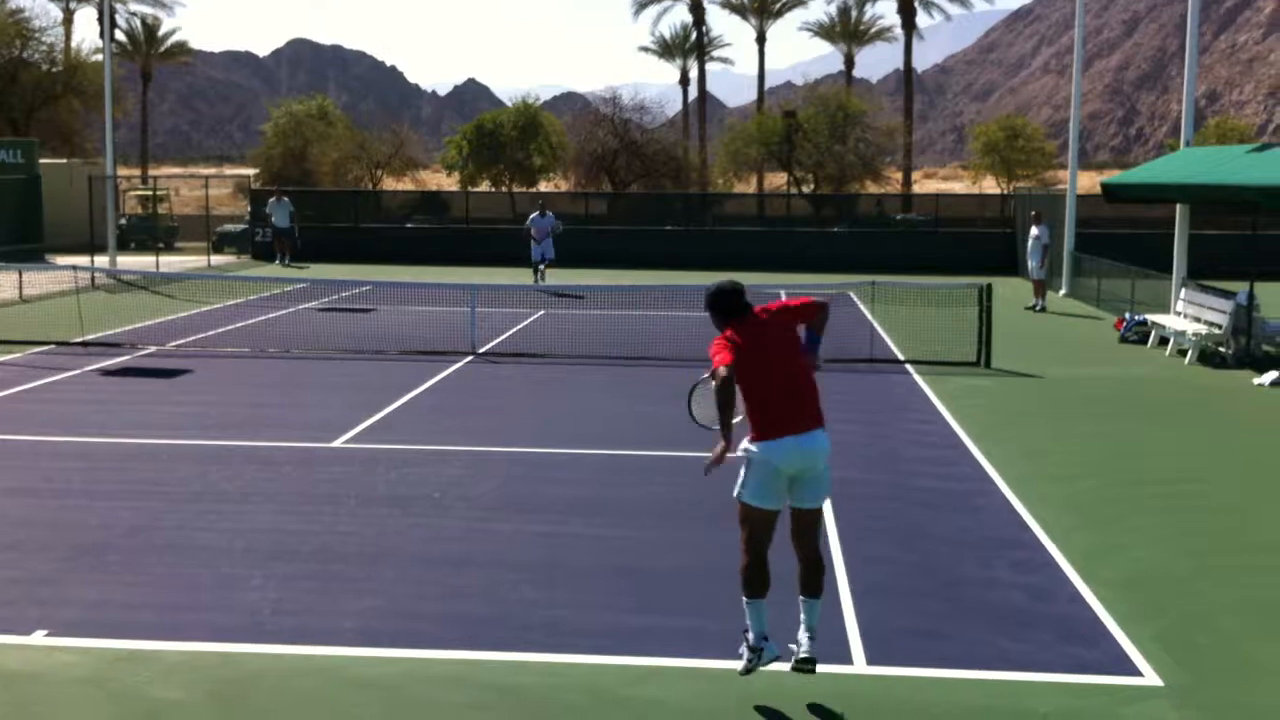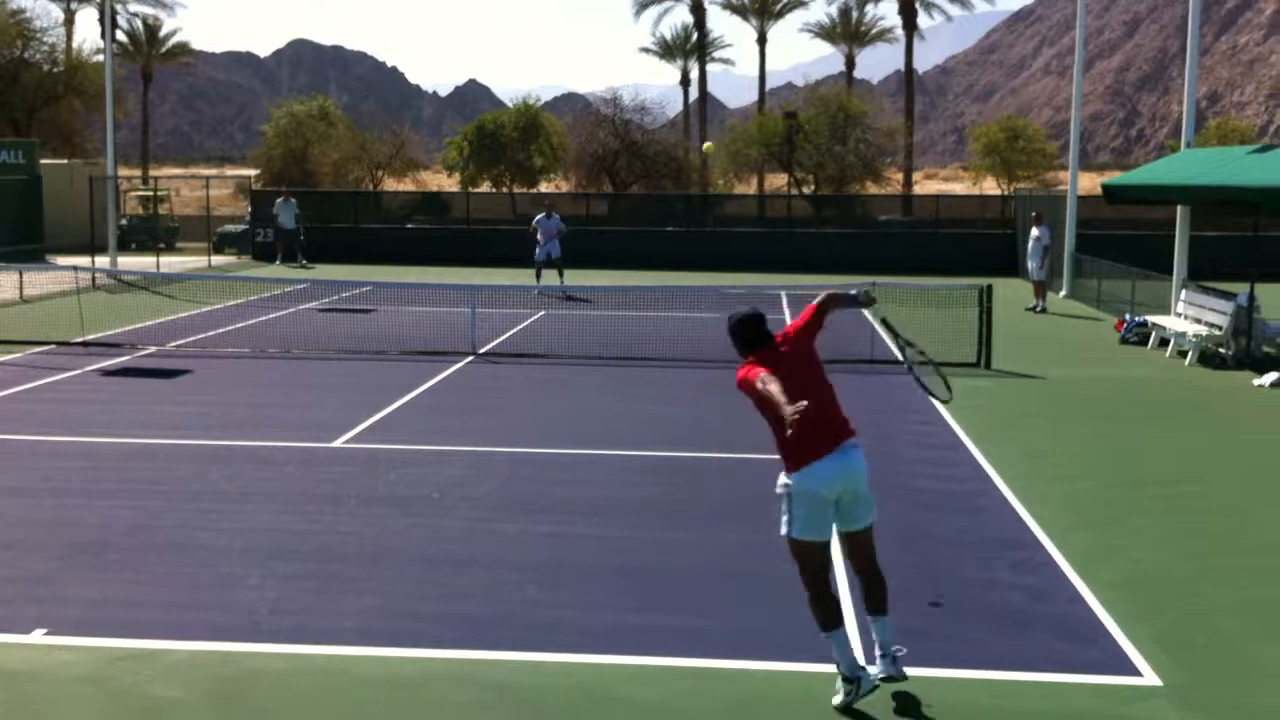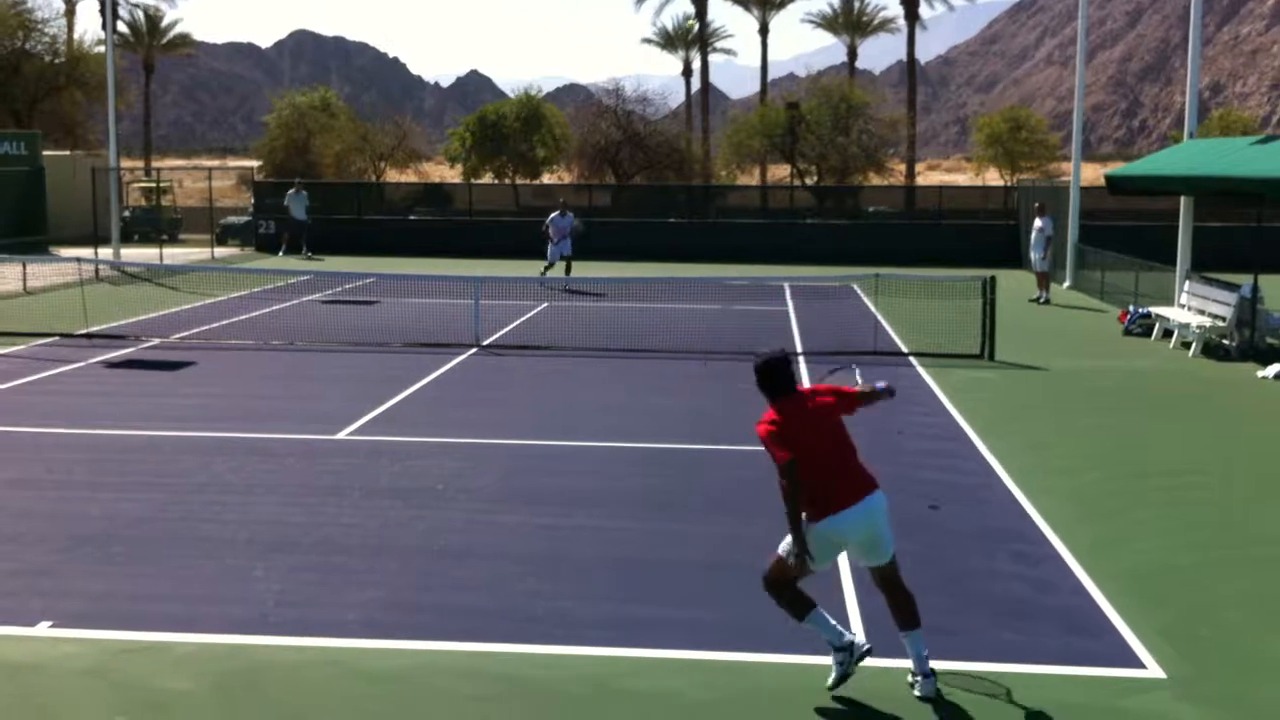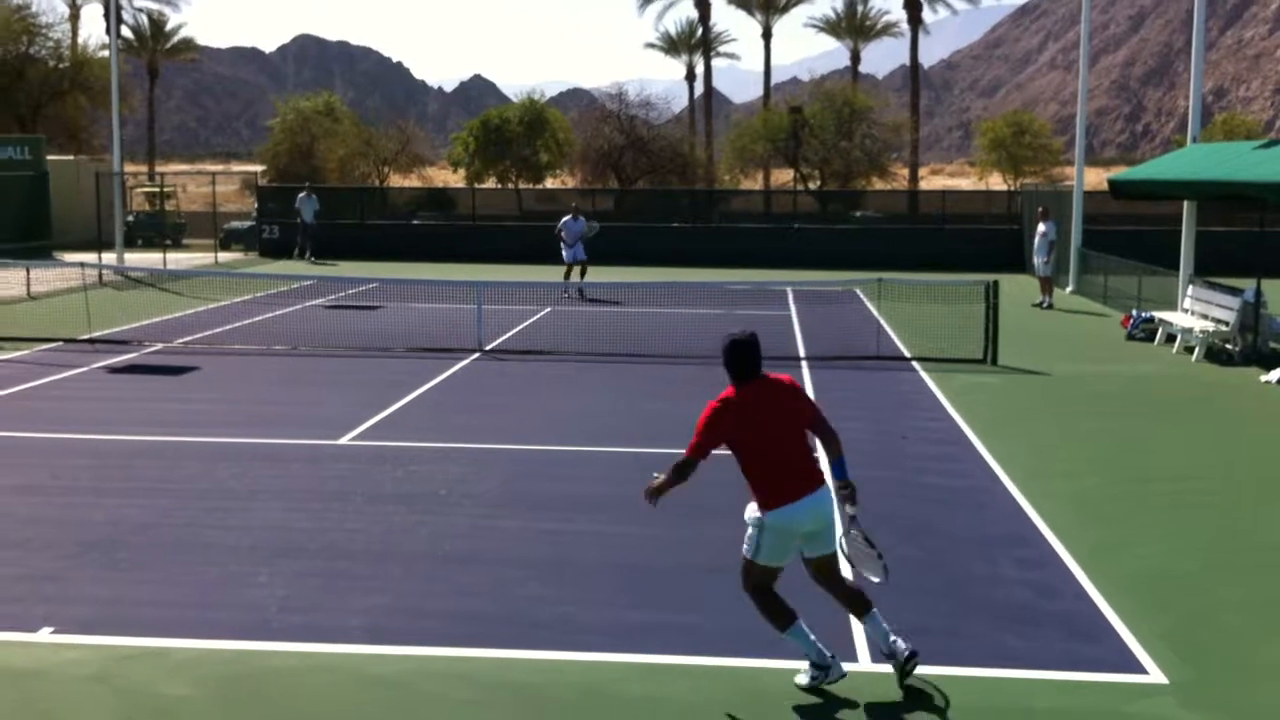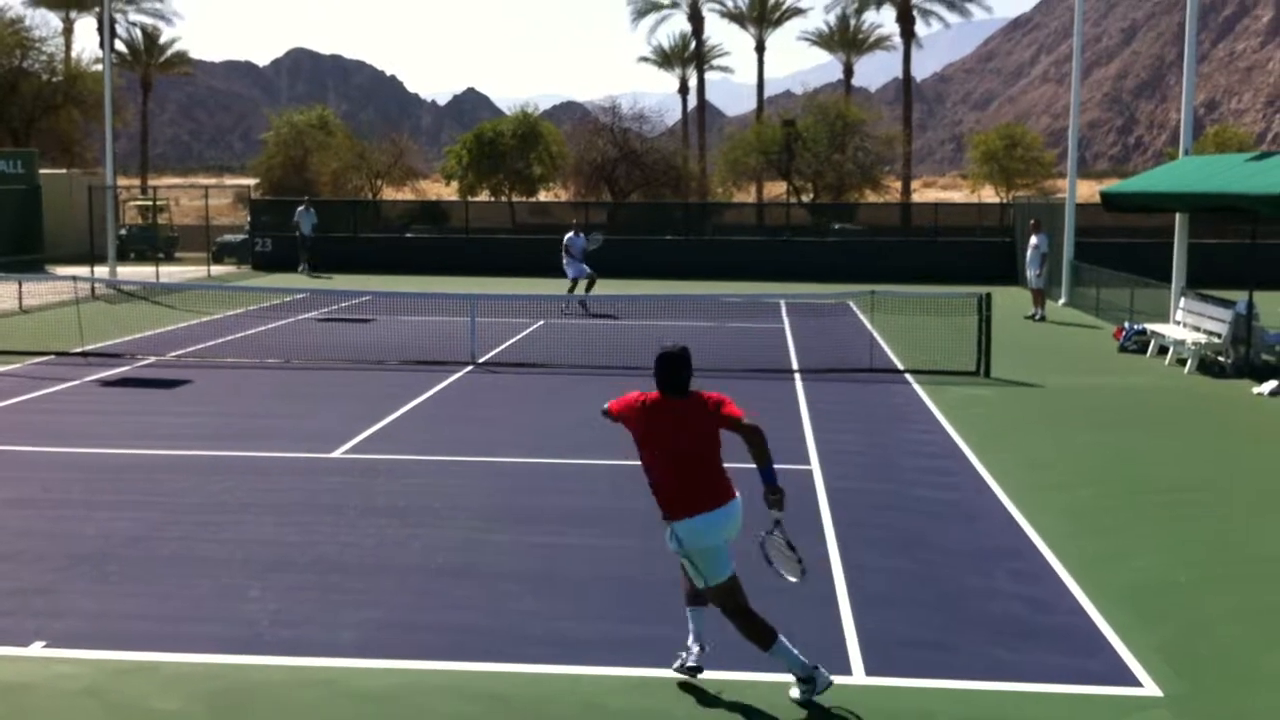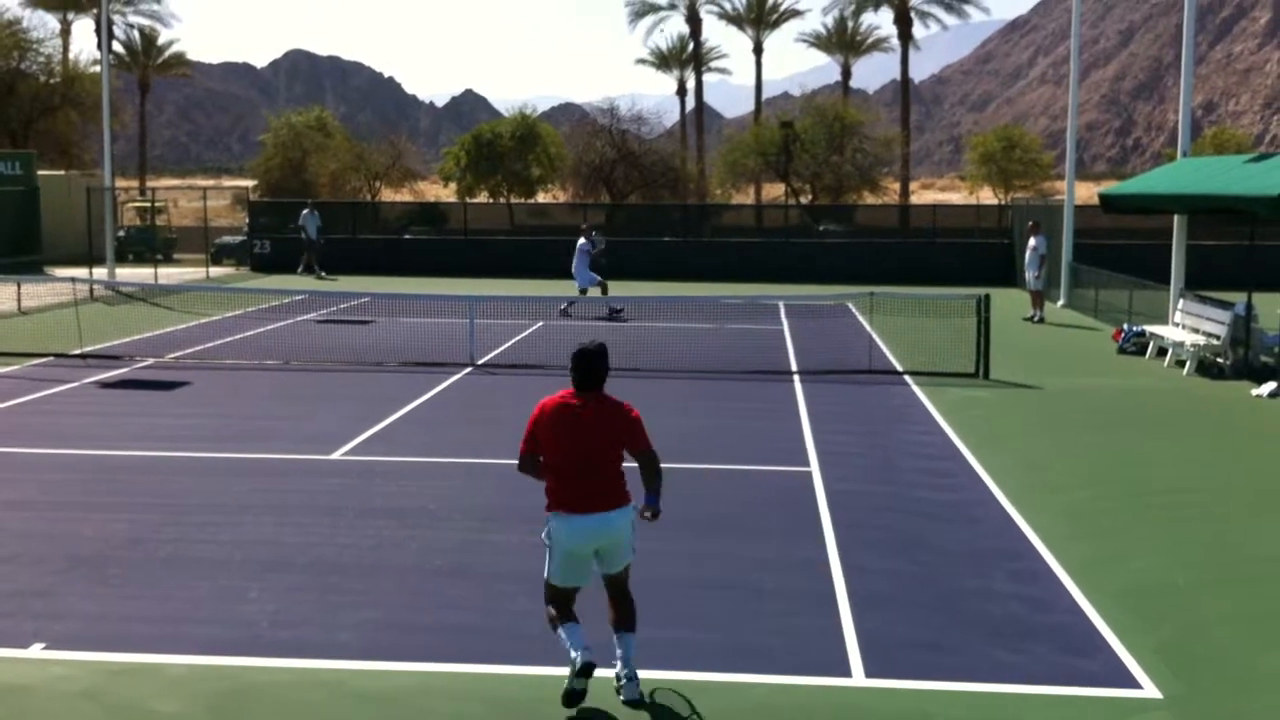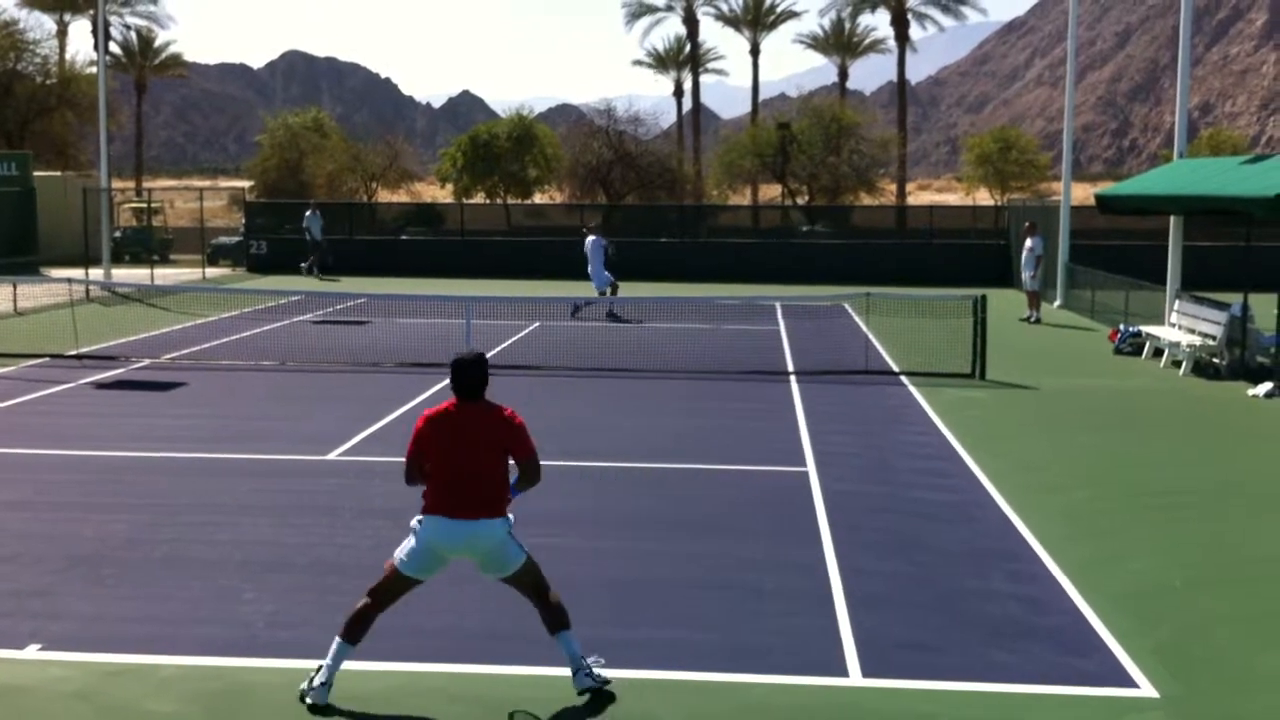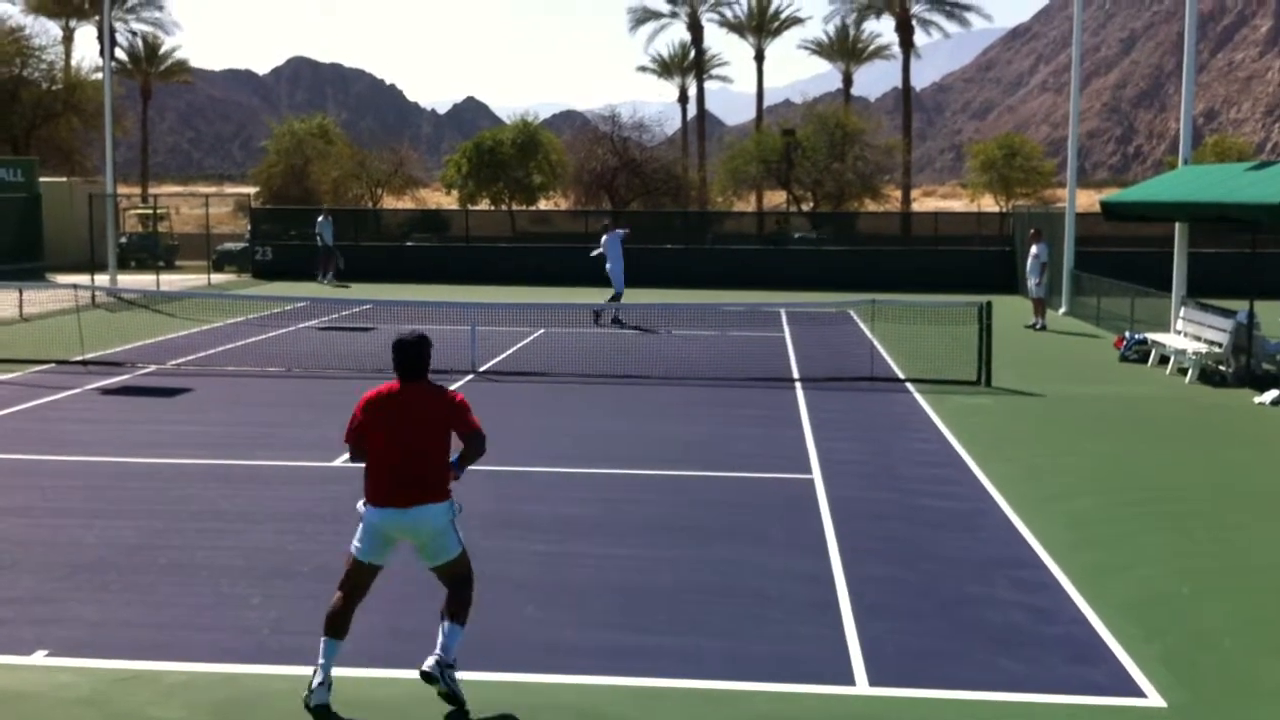
dt=0.2s
person 1, frame 1
left shoulder: (726, 342)
right shoulder: (777, 314)
left elbow: (725, 380)
right elbow: (821, 307)
left wrist: (726, 436)
right wrist: (808, 352)
left hip: (771, 448)
right hip: (815, 440)
left knee: (754, 549)
right knee: (808, 547)
left ankle: (757, 641)
right ankle: (807, 641)
person 1, frame 2
left shoulder: (748, 373)
right shoulder: (794, 340)
left elbow: (769, 385)
right elbow: (828, 299)
left wrist: (784, 410)
right wrist: (857, 297)
left hip: (809, 475)
right hip: (850, 458)
left knee: (815, 581)
right knee: (866, 565)
left ankle: (852, 673)
right ankle: (887, 659)
person 1, frame 3
left shoulder: (770, 425)
right shoulder: (822, 396)
left elbow: (790, 480)
right elbow: (866, 397)
left wrist: (798, 542)
right wrist: (882, 389)
left hip: (829, 520)
right hip: (871, 503)
left knee: (777, 582)
right knee: (892, 586)
left ankle: (842, 643)
right ankle: (923, 672)
person 1, frame 4
left shoulder: (720, 409)
right shoulder: (787, 387)
left elbow: (687, 465)
right elbow: (826, 432)
left wrist: (662, 484)
right wrist: (841, 476)
left hip: (779, 512)
right hip: (818, 496)
left knee: (756, 587)
right knee: (830, 578)
left ankle: (821, 662)
right ankle: (894, 647)
person 1, frame 5
left shoulder: (639, 408)
right shoulder: (711, 403)
left elbow: (608, 409)
right elbow: (752, 432)
right wrist: (772, 484)
left hip: (691, 525)
right hip: (728, 508)
left knee: (733, 606)
right knee: (693, 571)
left ankle: (807, 674)
right ankle: (695, 651)
person 1, frame 6
left shoulder: (546, 409)
right shoulder: (622, 414)
left elbow: (526, 465)
right elbow: (650, 463)
right wrist: (652, 500)
left hip: (569, 522)
right hip: (617, 517)
left knee: (556, 603)
right knee: (619, 592)
left ankle: (579, 657)
right ankle: (628, 677)
person 1, frame 7
left shoulder: (430, 419)
right shoulder: (506, 420)
left elbow: (412, 476)
right elbow: (533, 474)
right wrist: (511, 490)
left hip: (437, 527)
right hip: (489, 527)
left knee: (377, 596)
right knee: (540, 592)
left ankle: (324, 680)
right ankle: (581, 671)
person 1, frame 8
left shoulder: (373, 400)
right shoulder: (449, 400)
left elbow: (356, 453)
right elbow: (478, 444)
right wrist: (457, 465)
left hip: (381, 511)
right hip: (432, 512)
left knee: (348, 593)
right knee: (460, 583)
left ankle: (322, 680)
right ankle: (442, 661)
